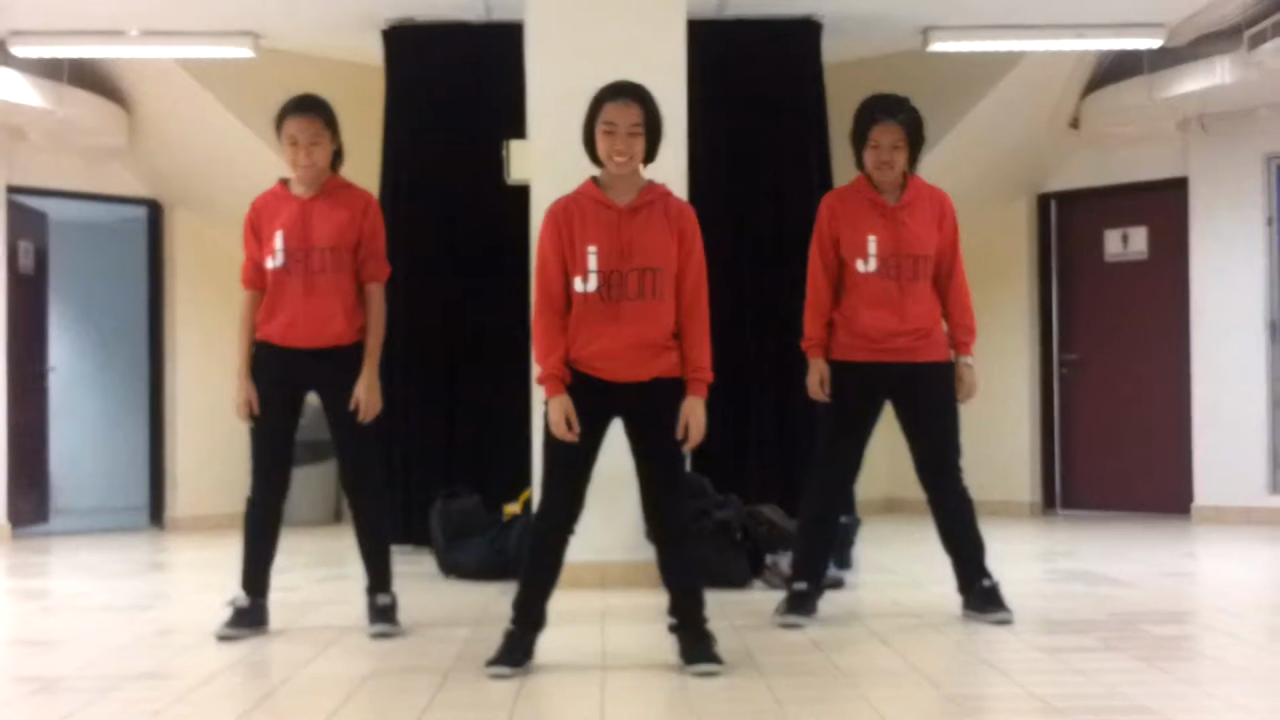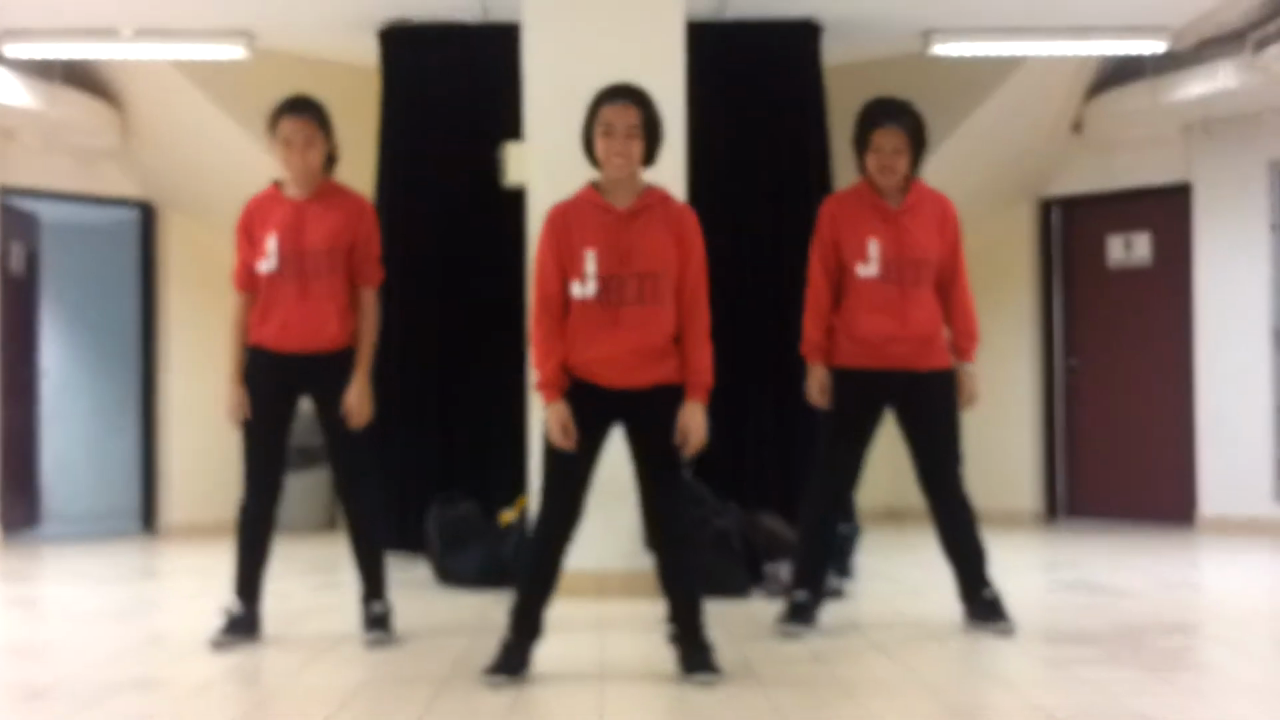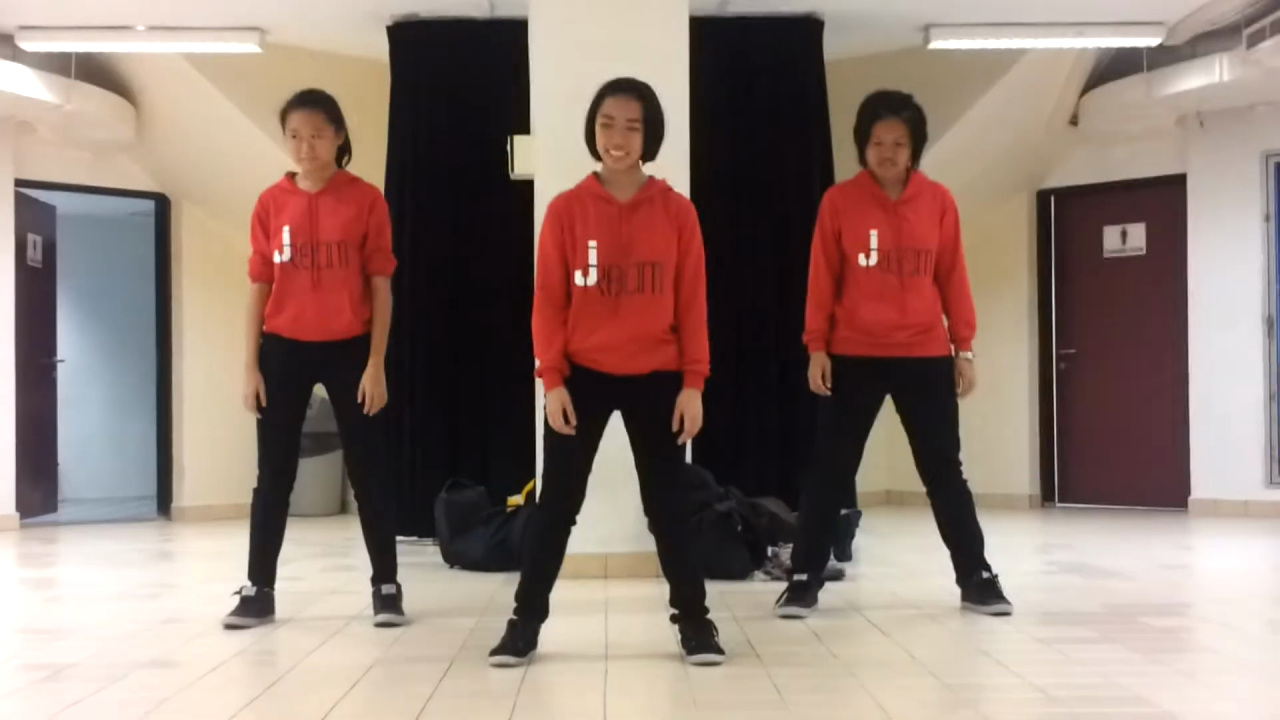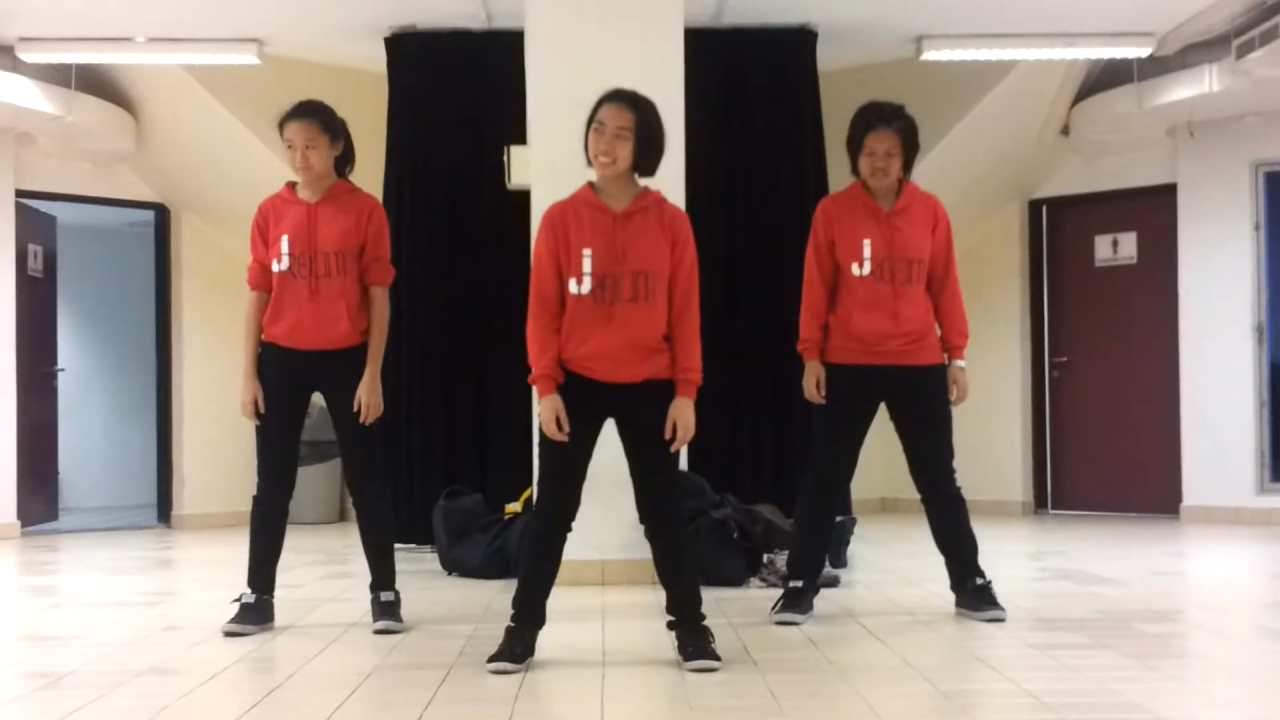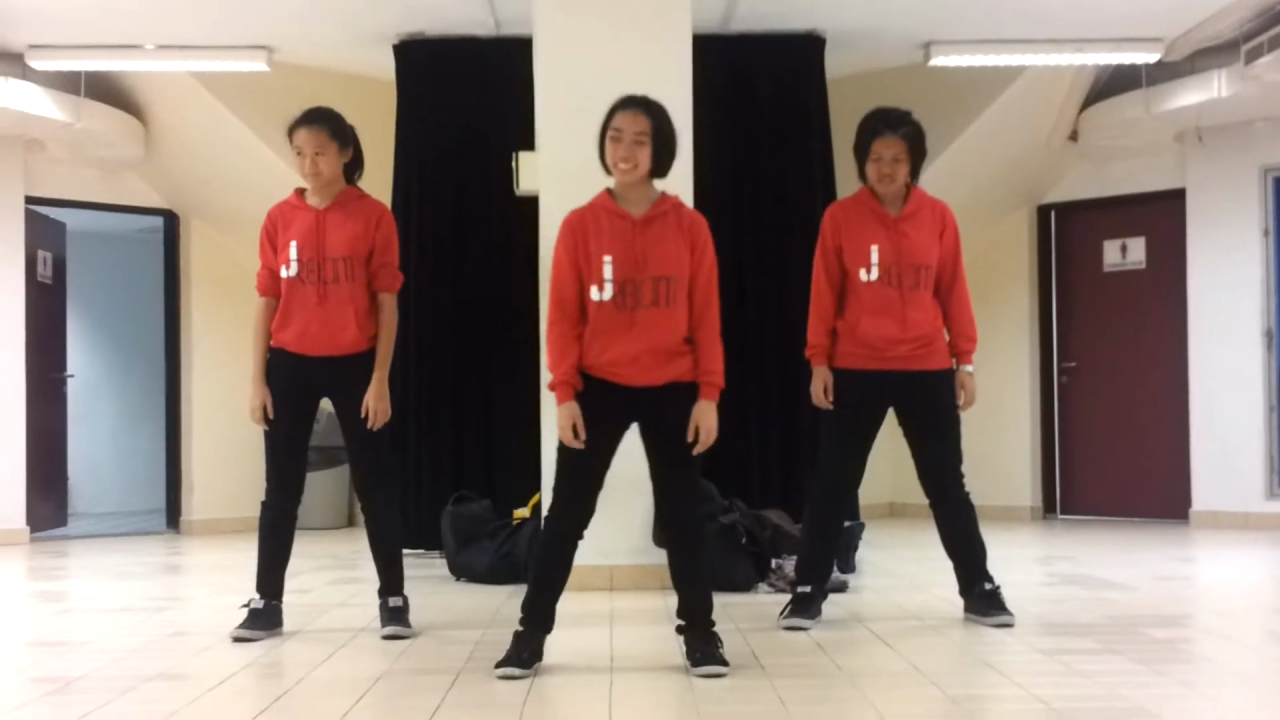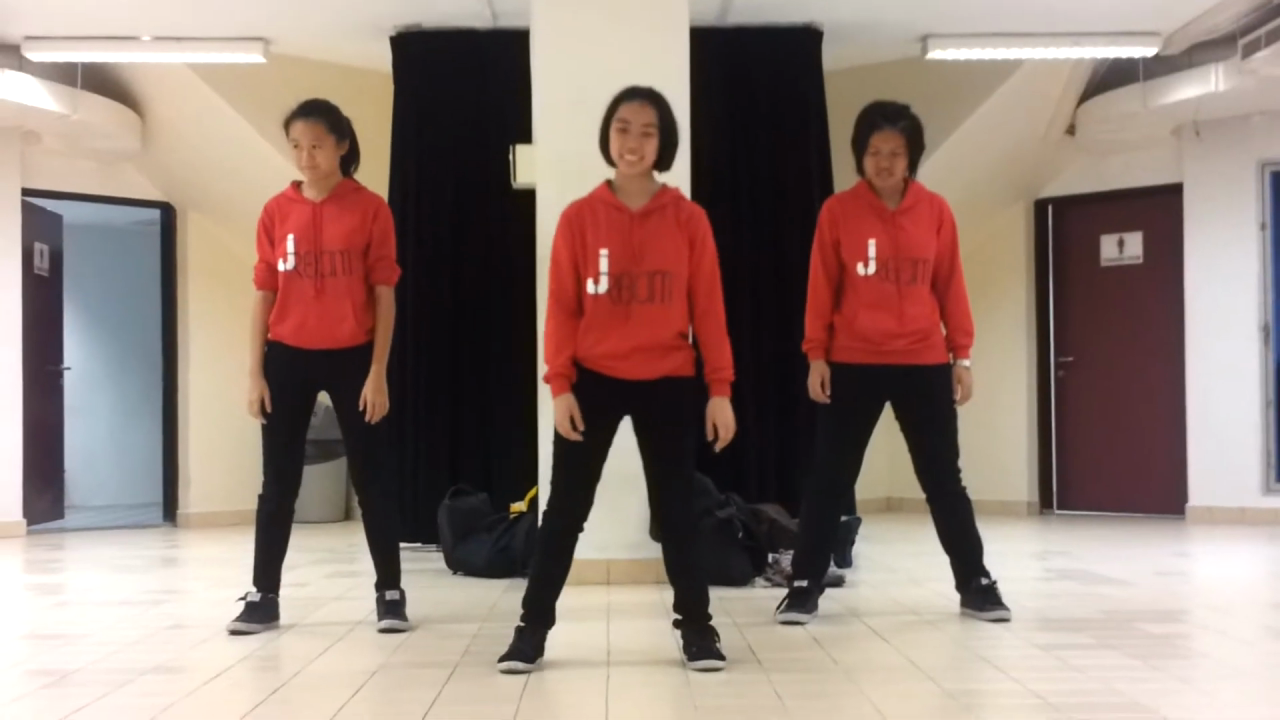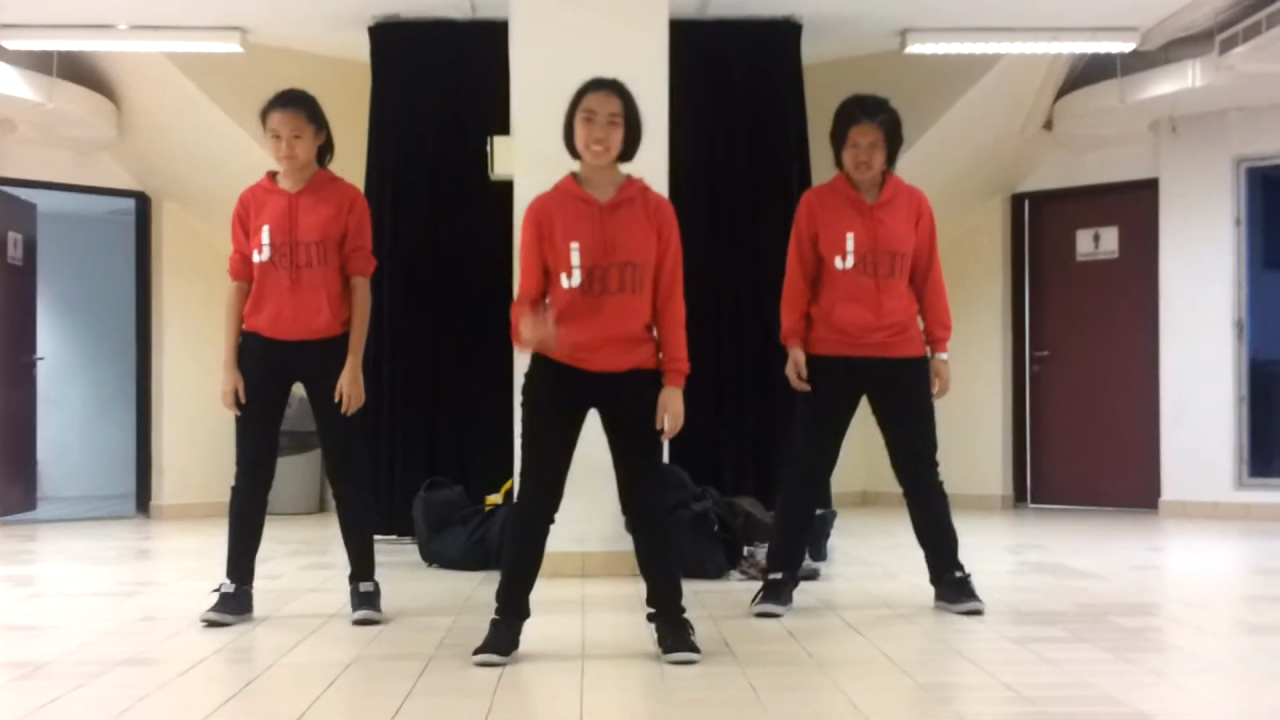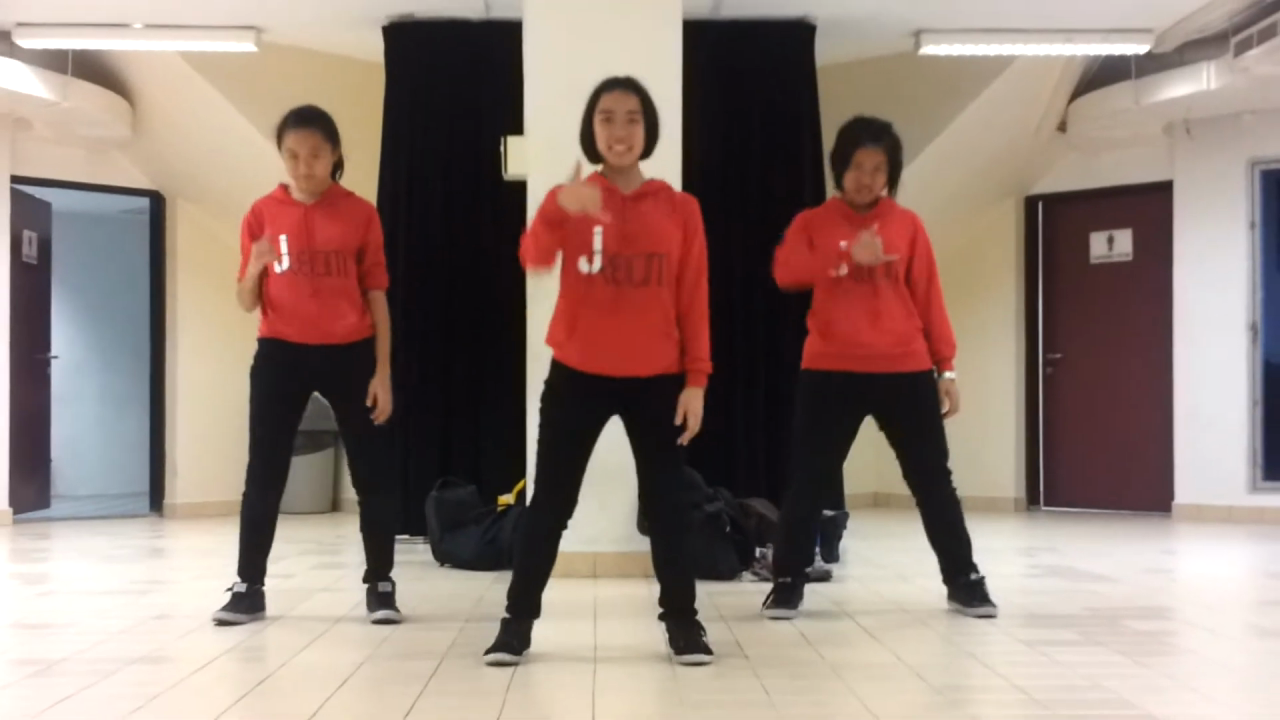
dt=0.4s
person 1, frame 1
left shoulder: (676, 215)
right shoulder: (564, 215)
left elbow: (693, 308)
right elbow: (548, 307)
left wrist: (697, 388)
right wrist: (553, 385)
left hip: (658, 385)
right hip: (583, 384)
left knee: (668, 512)
right knee: (556, 511)
left ankle: (692, 628)
right ankle: (522, 631)
person 1, frame 2
left shoulder: (677, 219)
right shoulder: (564, 219)
left elbow: (695, 313)
right elbow: (548, 312)
left wrist: (697, 394)
right wrist: (552, 392)
left hip: (658, 392)
right hip: (583, 390)
left knee: (669, 520)
right knee: (555, 517)
left ankle: (691, 638)
right ankle: (519, 639)
person 1, frame 3
left shoulder: (676, 211)
right shoulder: (566, 209)
left elbow: (692, 301)
right elbow: (549, 301)
left wrist: (694, 382)
right wrist: (552, 380)
left hip: (657, 379)
right hip: (582, 377)
left knee: (668, 504)
right knee: (557, 502)
left ankle: (693, 619)
right ankle: (525, 622)
person 1, frame 4
left shoulder: (670, 222)
right shoulder: (561, 218)
left elbow: (685, 312)
right elbow: (543, 309)
left wrist: (686, 391)
right wrist: (546, 386)
left hip: (650, 387)
right hip: (575, 384)
left knee: (662, 511)
right knee: (552, 509)
left ankle: (690, 625)
right ankle: (522, 629)
person 1, frame 5
left shoulder: (689, 225)
right shoulder: (580, 225)
left elbow: (706, 316)
right elbow: (564, 315)
left wrist: (708, 393)
right wrist: (564, 392)
left hip: (673, 390)
right hip: (598, 388)
left knee: (681, 513)
right knee: (567, 511)
left ankle: (699, 632)
right ankle: (530, 633)
person 1, frame 6
left shoulder: (688, 219)
right shoulder: (579, 217)
left elbow: (708, 309)
right elbow: (562, 307)
left wrist: (720, 389)
right wrist: (560, 384)
left hip: (669, 384)
right hip: (593, 381)
left knee: (675, 508)
right knee: (566, 506)
left ankle: (696, 625)
right ankle: (532, 627)
person 1, frame 7
left shoulder: (655, 209)
right shoulder: (544, 209)
left elbow: (669, 300)
right elbow: (527, 297)
left wrist: (674, 379)
right wrist: (525, 327)
left hip: (634, 374)
right hip: (557, 372)
left knee: (645, 500)
right knee: (536, 497)
left ankle: (670, 618)
right ankle: (507, 619)
person 1, frame 8
left shoulder: (680, 208)
right shoulder: (571, 197)
left elbow: (693, 299)
right elbow: (533, 257)
left wrist: (696, 380)
right wrist: (564, 212)
left hip: (658, 379)
right hip: (578, 375)
left knee: (667, 502)
right knee: (551, 500)
left ankle: (682, 620)
right ankle: (518, 618)
person 2, frame 1
left shoulder: (360, 206)
right shoulder: (263, 210)
left elbow: (375, 293)
right elbow: (253, 296)
left wrist: (371, 371)
right wrist: (243, 374)
left hip: (341, 357)
right hip: (277, 358)
left knee: (360, 479)
right knee: (267, 483)
left ankle: (381, 595)
right ankle: (251, 600)
person 2, frame 2
left shoulder: (353, 209)
right shoulder: (256, 212)
left elbow: (368, 298)
right elbow: (245, 299)
left wrist: (362, 375)
right wrist: (235, 378)
left hip: (334, 361)
right hip: (269, 362)
left knee: (354, 484)
right knee: (259, 488)
left ankle: (375, 603)
right ankle: (245, 608)
person 2, frame 3
left shoulder: (366, 200)
right shoulder: (270, 203)
left elbow: (381, 287)
right elbow: (260, 289)
left wrist: (376, 364)
right wrist: (250, 366)
left hip: (348, 350)
right hip: (284, 351)
left knee: (364, 470)
right knee: (273, 473)
left ankle: (386, 586)
right ankle: (258, 590)
person 2, frame 4
left shoulder: (364, 210)
right shoulder: (270, 213)
left elbow: (378, 297)
right elbow: (258, 297)
left wrist: (372, 373)
right wrist: (249, 373)
left hip: (345, 359)
right hip: (282, 359)
left knee: (363, 478)
right knee: (272, 482)
left ankle: (385, 593)
right ankle: (258, 598)
person 2, frame 5
left shoulder: (373, 217)
right shoulder: (279, 219)
left elbow: (387, 303)
right elbow: (267, 302)
left wrist: (380, 379)
right wrist: (257, 379)
left hip: (353, 365)
right hip: (290, 365)
left knee: (371, 484)
right knee: (281, 487)
left ankle: (393, 599)
right ankle: (266, 603)
person 2, frame 6
left shoulder: (370, 209)
right shoulder: (276, 212)
left elbow: (384, 295)
right elbow: (264, 296)
left wrist: (378, 372)
right wrist: (255, 372)
left hip: (352, 357)
right hip: (288, 358)
left knee: (369, 478)
right knee: (278, 481)
left ankle: (390, 593)
right ankle: (263, 596)
person 2, frame 7
left shoulder: (346, 200)
right shoulder: (251, 203)
left elbow: (360, 286)
right elbow: (239, 287)
left wrist: (354, 364)
right wrist: (229, 364)
left hip: (327, 349)
right hip: (262, 349)
left knee: (344, 469)
right knee: (252, 472)
left ankle: (364, 585)
right ankle: (236, 588)
person 2, frame 8
left shoulder: (361, 215)
right shoulder: (263, 214)
left elbow: (377, 298)
right elbow: (247, 301)
left wrist: (383, 370)
right wrist: (252, 273)
left hip: (349, 354)
right hip: (281, 354)
left knee: (372, 474)
right knee: (264, 476)
left ankle: (380, 584)
right ankle: (249, 587)
person 3, frame 1
left shoulder: (936, 205)
right shoulder: (836, 206)
left elbow: (951, 281)
right elbow: (821, 284)
left wrist: (964, 351)
right wrist: (815, 353)
left hip: (926, 362)
right hip: (852, 362)
left knee: (944, 478)
right knee: (830, 477)
left ankle: (977, 586)
right ankle: (804, 587)
person 3, frame 2
left shoulder: (939, 210)
right shoulder: (838, 210)
left elbow: (953, 287)
right elbow: (821, 288)
left wrist: (965, 357)
right wrist: (815, 358)
left hip: (927, 369)
right hip: (853, 369)
left knee: (945, 486)
right knee: (830, 484)
left ankle: (979, 595)
right ankle: (804, 596)
person 3, frame 3
left shoulder: (938, 201)
right shoulder: (839, 201)
left elbow: (952, 276)
right elbow: (823, 278)
left wrist: (964, 346)
right wrist: (816, 347)
left hip: (927, 357)
right hip: (854, 357)
left knee: (944, 472)
right knee: (830, 470)
left ankle: (976, 578)
right ankle: (804, 579)
person 3, frame 4
left shoulder: (930, 211)
right shoulder: (832, 211)
left elbow: (944, 285)
right elbow: (817, 287)
left wrist: (956, 354)
right wrist: (811, 355)
left hip: (919, 365)
right hip: (847, 365)
left knee: (938, 480)
right knee: (825, 478)
left ankle: (970, 584)
right ankle: (800, 586)
person 3, frame 5
left shoulder: (938, 216)
right shoulder: (840, 217)
left elbow: (952, 290)
right elbow: (825, 293)
left wrist: (964, 359)
right wrist: (818, 360)
left hip: (927, 370)
right hip: (855, 370)
left knee: (946, 484)
right knee: (833, 483)
left ankle: (979, 589)
right ankle: (808, 591)
person 3, frame 6
left shoulder: (935, 211)
right shoulder: (838, 211)
left elbow: (949, 285)
right elbow: (822, 287)
left wrist: (961, 354)
right wrist: (816, 354)
left hip: (924, 364)
right hip: (852, 364)
left knee: (943, 478)
right knee: (829, 477)
left ankle: (975, 583)
right ankle: (804, 585)
person 3, frame 7
left shoulder: (914, 204)
right shoulder: (816, 204)
left elbow: (928, 278)
right elbow: (798, 280)
left wrist: (939, 346)
right wrist: (793, 342)
left hip: (902, 357)
right hip: (831, 357)
left knee: (919, 470)
right knee: (807, 469)
left ankle: (949, 577)
right ankle: (779, 578)
person 3, frame 8
left shoulder: (907, 224)
right shoulder: (813, 224)
left elbow: (928, 299)
right elbow: (786, 271)
left wrist: (945, 367)
right wrist: (846, 254)
left hip: (905, 371)
right hip: (829, 373)
left knee: (932, 479)
right knee: (808, 480)
left ankle: (963, 580)
right ankle: (787, 581)
